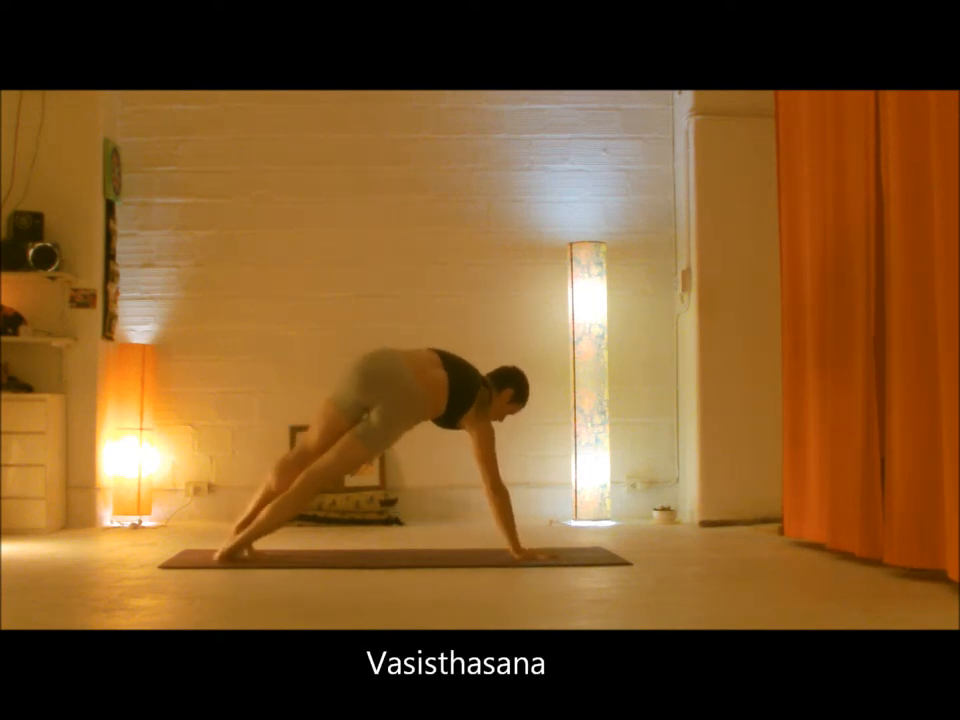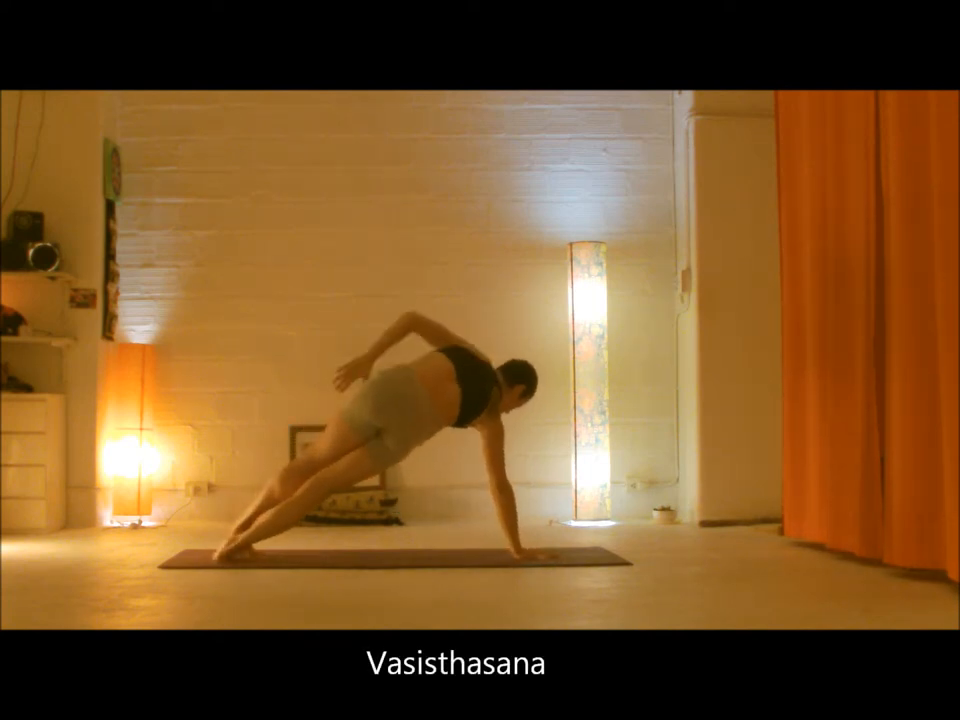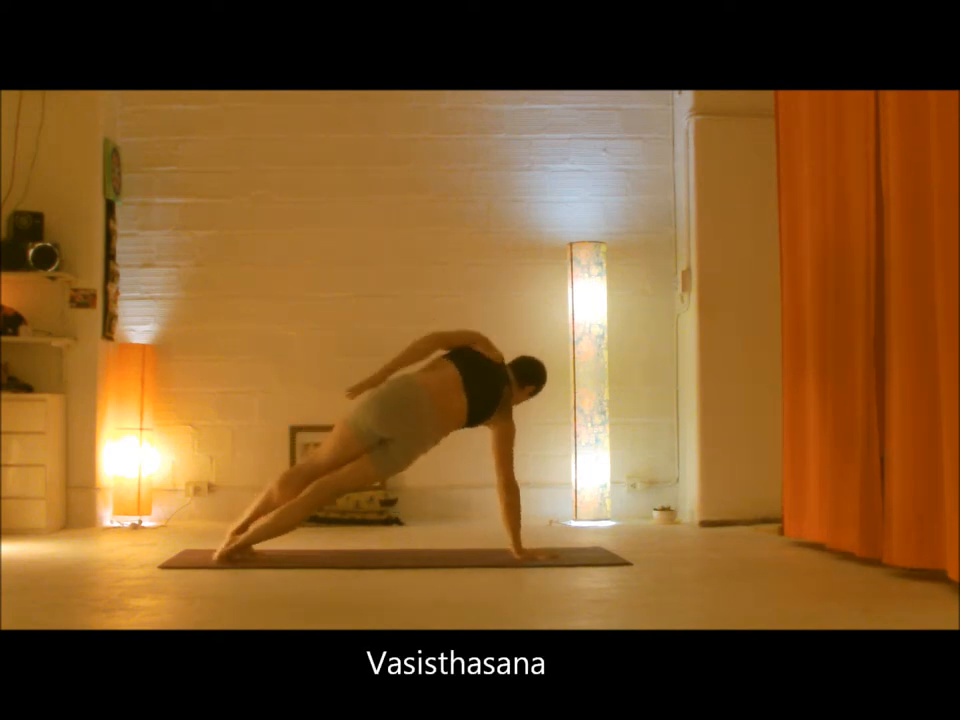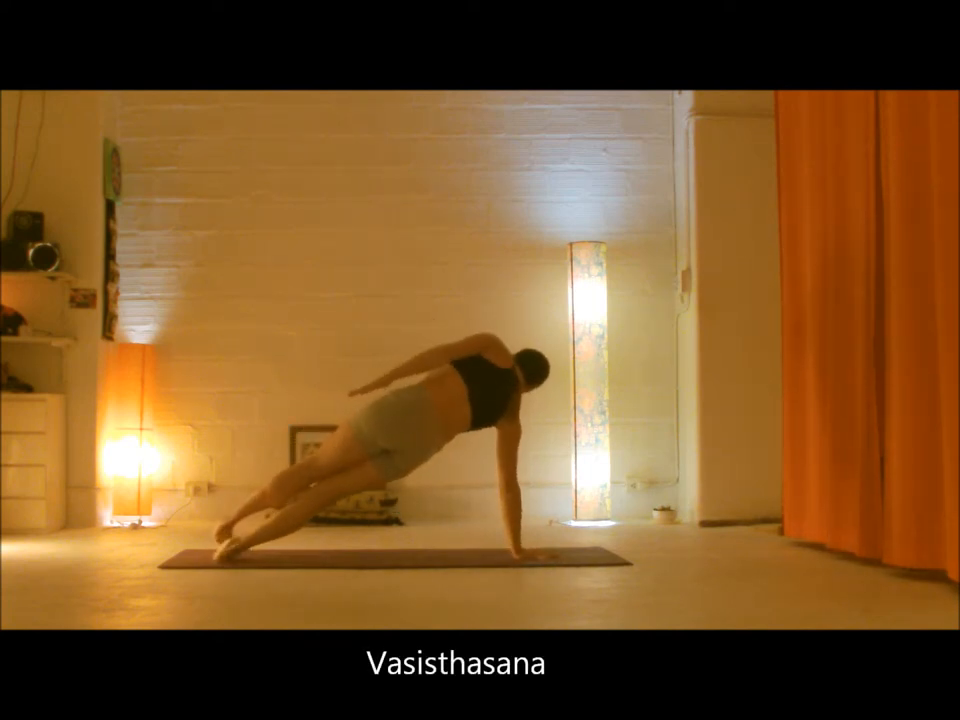
dt=0.3s
person 1, frame 1
left shoulder: (455, 364)
right shoulder: (480, 416)
right elbow: (495, 487)
left wrist: (364, 410)
right wrist: (517, 548)
left hip: (372, 367)
right hip: (400, 404)
left knee: (306, 452)
right knee: (313, 479)
left ankle: (243, 525)
right ankle: (236, 544)
person 1, frame 2
left shoulder: (467, 352)
right shoulder: (490, 419)
left elbow: (411, 318)
right elbow: (500, 486)
left wrist: (365, 360)
right wrist: (518, 548)
left hip: (386, 390)
right hip: (406, 427)
left knee: (311, 463)
right knee: (319, 485)
left ankle: (241, 527)
right ankle: (238, 543)
person 1, frame 3
left shoulder: (484, 346)
right shoulder: (503, 418)
left elbow: (436, 338)
right elbow: (507, 484)
left wrist: (380, 375)
right wrist: (518, 548)
left hip: (395, 400)
right hip: (413, 439)
left knee: (312, 468)
right knee: (320, 491)
left ankle: (240, 526)
right ankle: (239, 542)
person 1, frame 4
left shoulder: (494, 347)
right shoulder: (510, 419)
left elbow: (445, 352)
right elbow: (509, 485)
left wrist: (382, 379)
right wrist: (517, 547)
left hip: (400, 409)
right hip: (417, 446)
left knee: (310, 469)
right knee: (321, 494)
left ankle: (230, 522)
right ankle: (240, 542)
